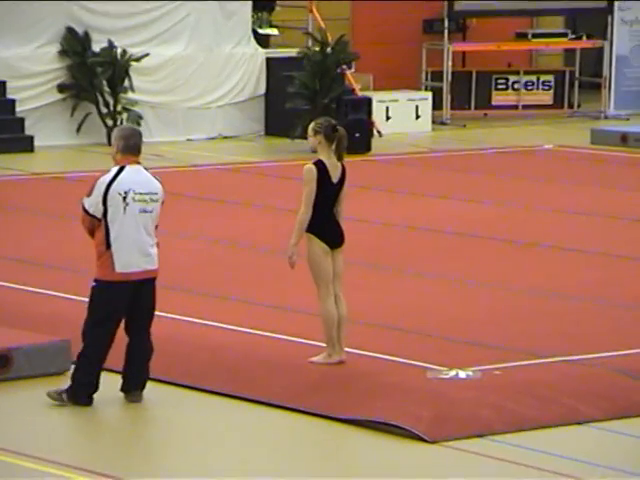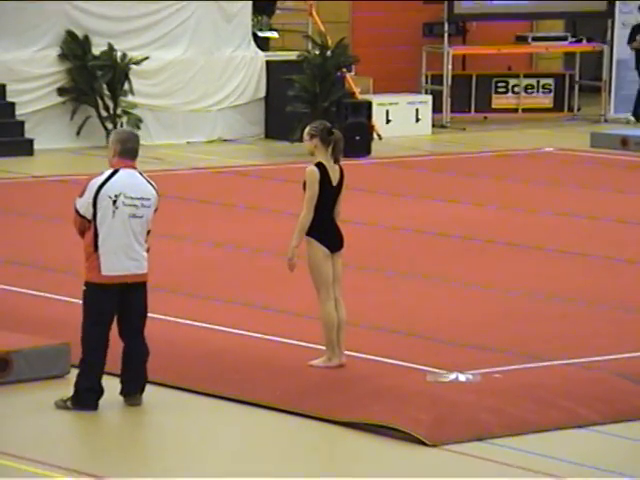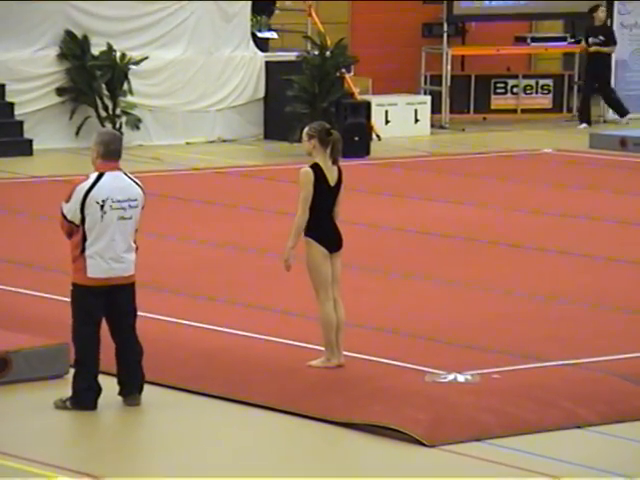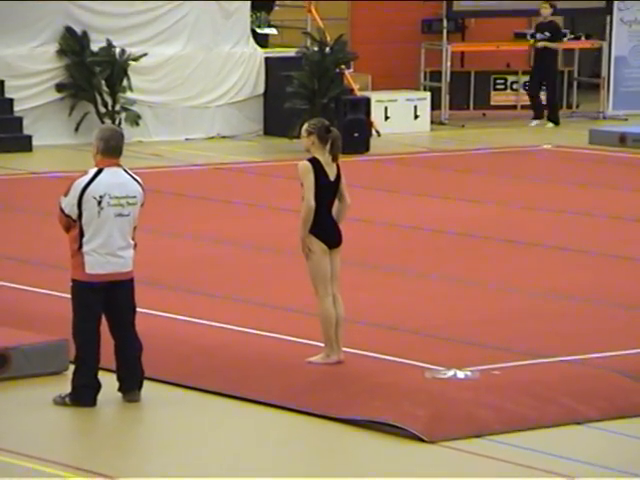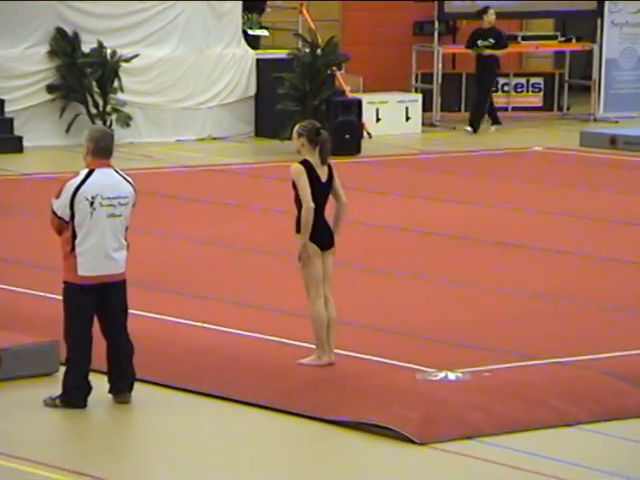
dt=0.7s
person 1, frame 1
left shoulder: (108, 182)
right shoulder: (156, 185)
left elbow: (88, 222)
left hip: (114, 270)
right hip: (147, 268)
left knee: (98, 332)
right knee: (140, 332)
left ankle: (80, 391)
right ankle: (134, 387)
person 1, frame 2
left shoulder: (100, 184)
right shoulder: (150, 189)
left elbow: (80, 223)
left hip: (103, 273)
right hip: (136, 272)
left knee: (94, 337)
right knee: (134, 334)
left ankle: (86, 396)
right ankle: (133, 391)
person 1, frame 3
left shoulder: (87, 188)
right shoulder: (136, 188)
left elbow: (67, 227)
left hip: (90, 274)
right hip: (124, 273)
left knee: (86, 337)
right knee: (126, 333)
left ankle: (84, 397)
right ankle: (132, 390)
person 1, frame 4
left shoulder: (84, 184)
right shoulder: (135, 185)
left elbow: (65, 221)
left hip: (89, 270)
right hip: (123, 269)
left knee: (86, 333)
right knee: (125, 329)
left ankle: (83, 393)
right ankle: (131, 386)
person 1, frame 5
left shoulder: (76, 185)
right shoulder: (127, 185)
left elbow: (57, 224)
left hip: (81, 273)
right hip: (115, 271)
left knee: (78, 336)
right knee: (117, 332)
left ankle: (74, 395)
right ankle: (122, 388)
person 2, frame 1
left shoulder: (312, 169)
right shoulder: (340, 167)
left elbow: (306, 210)
left wrist: (293, 243)
left hip: (319, 235)
right hip: (336, 232)
left knee: (325, 294)
right knee: (337, 293)
left ankle: (332, 352)
right ankle: (339, 349)
person 2, frame 2
left shoulder: (313, 171)
right shoulder: (338, 169)
left elbow: (308, 212)
left wrist: (294, 245)
left hip: (318, 238)
right hip: (335, 235)
left knee: (325, 298)
right knee: (336, 296)
left ankle: (331, 355)
right ankle: (339, 353)
person 2, frame 3
left shoulder: (309, 172)
right shoulder: (337, 170)
left elbow: (303, 213)
left wrist: (291, 245)
left hip: (317, 238)
right hip: (335, 235)
left knee: (324, 298)
right knee: (335, 296)
left ankle: (330, 355)
right ankle: (338, 353)
person 2, frame 4
left shoulder: (307, 166)
right shoulder: (334, 165)
left elbow: (309, 205)
right elbow: (344, 201)
left wrist: (303, 235)
right wrist: (334, 226)
left hip: (318, 234)
right hip: (334, 232)
left knee: (323, 295)
right knee: (334, 293)
left ankle: (330, 352)
right ankle: (337, 349)
person 2, frame 5
left shoulder: (299, 168)
right shoulder: (327, 166)
left elbow: (308, 206)
right elbow: (342, 202)
left wrist: (304, 241)
right wrist: (334, 233)
left hip: (312, 236)
right hip: (326, 234)
left knee: (315, 296)
right knee: (326, 294)
left ankle: (321, 354)
right ankle: (329, 350)
